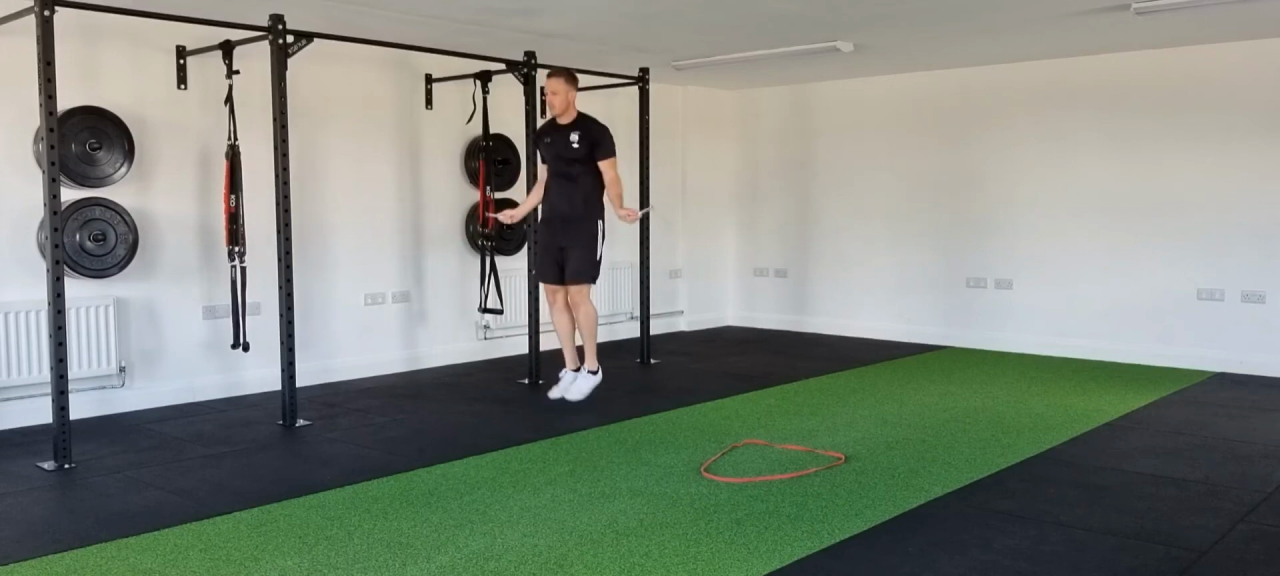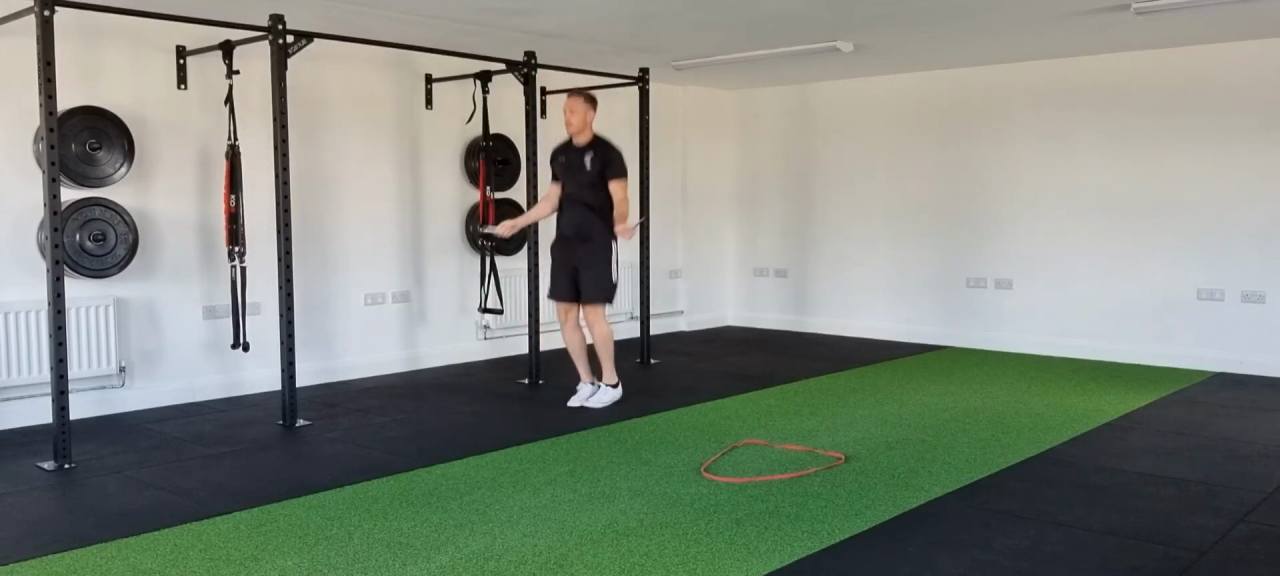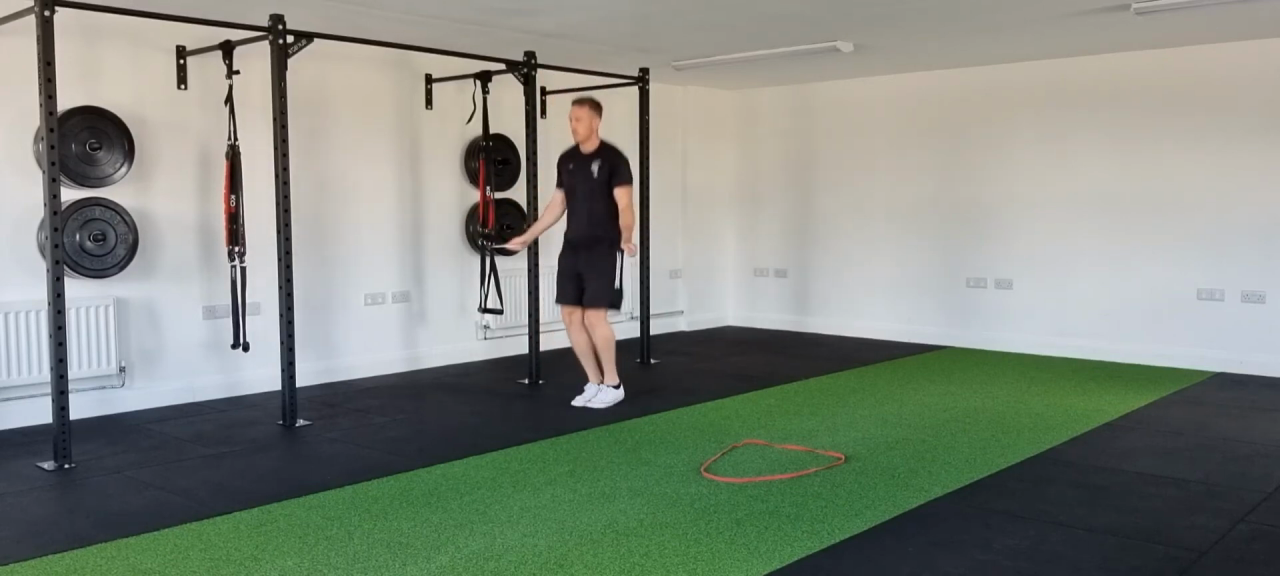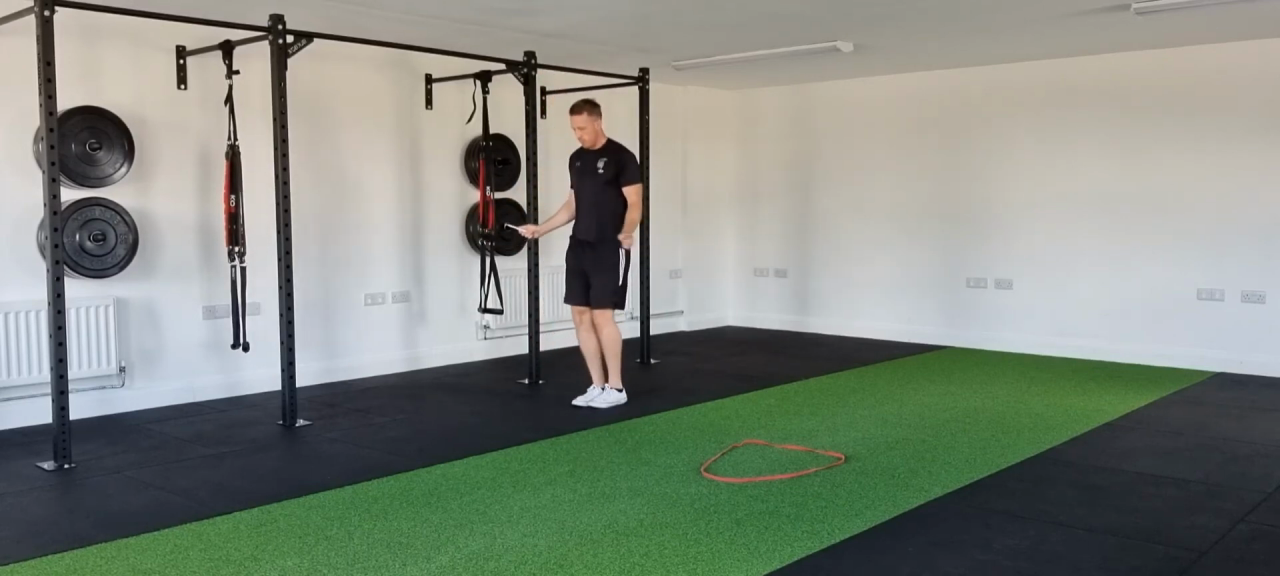
dt=1s
person 1, frame 1
left shoulder: (594, 130)
right shoulder: (545, 134)
left elbow: (611, 176)
left wrist: (619, 207)
right wrist: (520, 211)
left hip: (586, 223)
right hip: (552, 222)
left knee: (578, 293)
right knee: (554, 295)
left ankle: (590, 367)
right ankle: (571, 369)
person 1, frame 2
left shoulder: (607, 153)
right shoulder: (560, 153)
left elbow: (619, 198)
left wrist: (621, 224)
right wrist: (516, 223)
left hip: (597, 245)
right hip: (564, 245)
left knee: (593, 314)
right knee: (565, 314)
left ankle: (611, 383)
right ankle: (588, 383)
person 1, frame 3
left shoulder: (614, 160)
right shoulder: (566, 160)
left elbow: (625, 206)
right elbow: (557, 205)
left wrist: (626, 239)
right wrist: (528, 236)
left hip: (603, 250)
right hip: (572, 250)
left knee: (594, 318)
right knee: (571, 318)
left ankle: (612, 384)
right ankle: (595, 379)
person 1, frame 4
left shoulder: (621, 157)
right shoulder: (576, 159)
left elbow: (635, 202)
left wrist: (628, 232)
right wrist: (541, 228)
left hip: (608, 250)
right hip: (579, 248)
left knee: (602, 316)
right knee: (581, 317)
left ankle: (615, 387)
right ankle: (598, 385)
